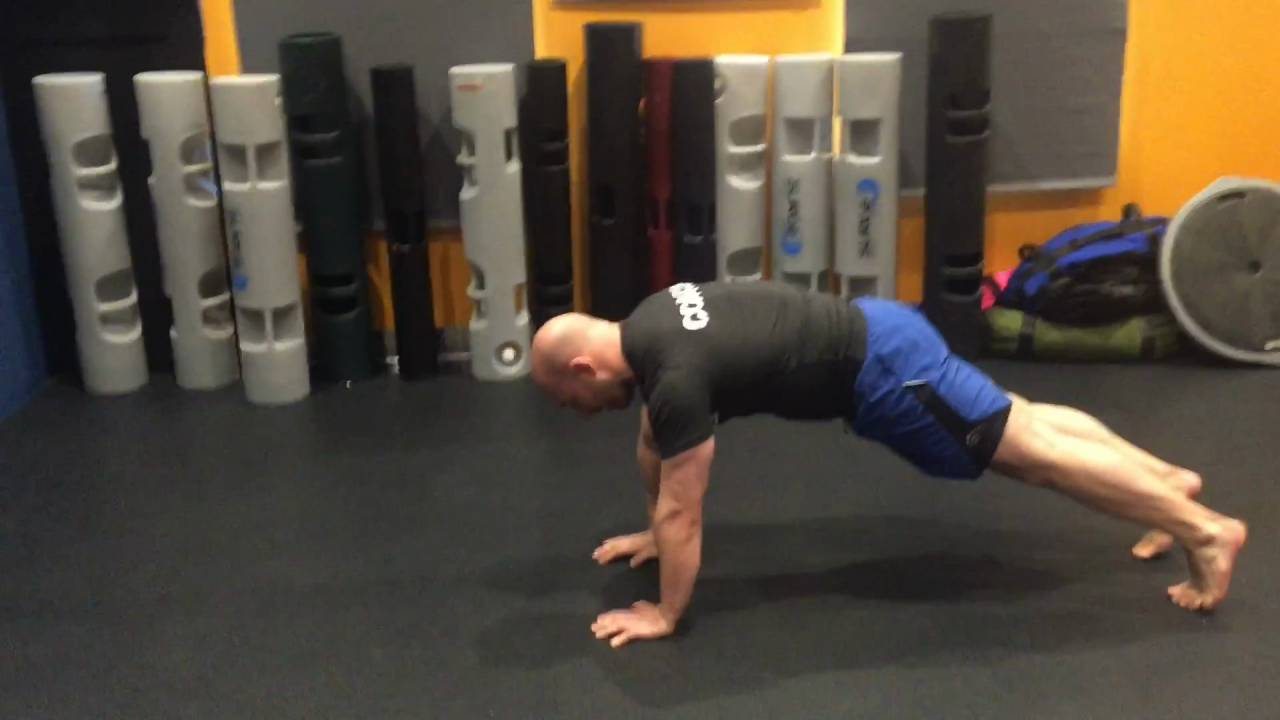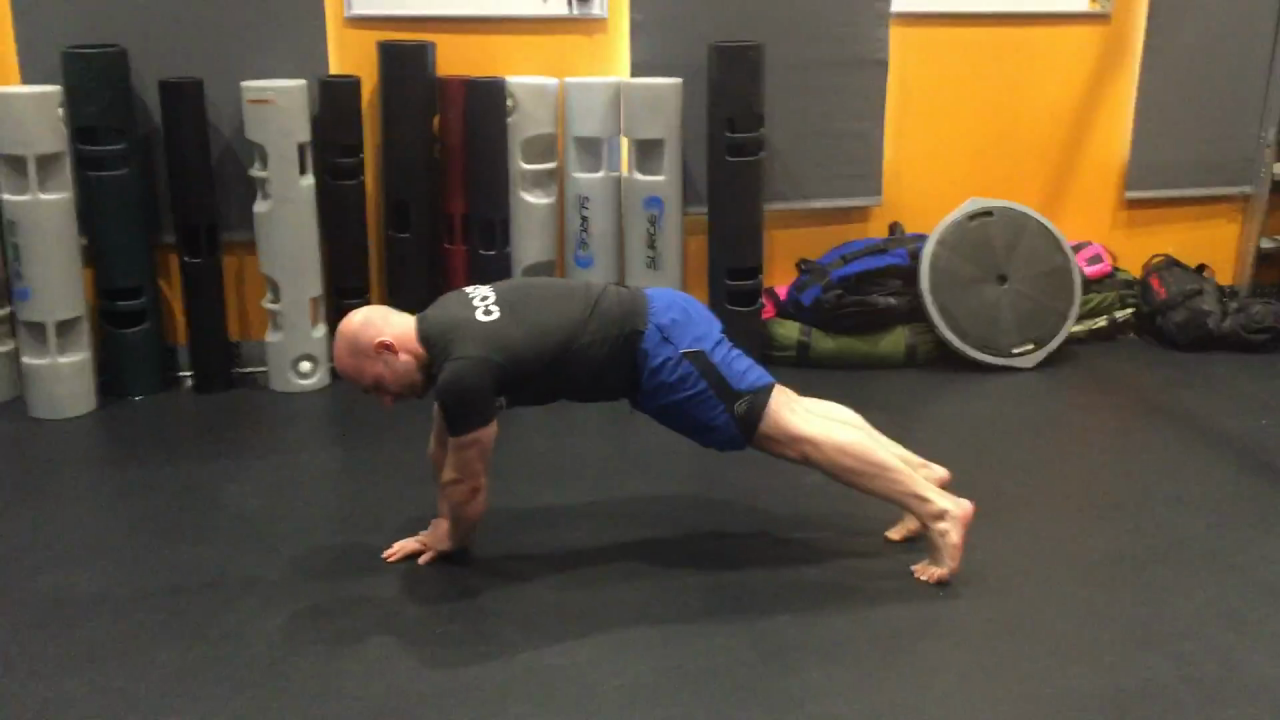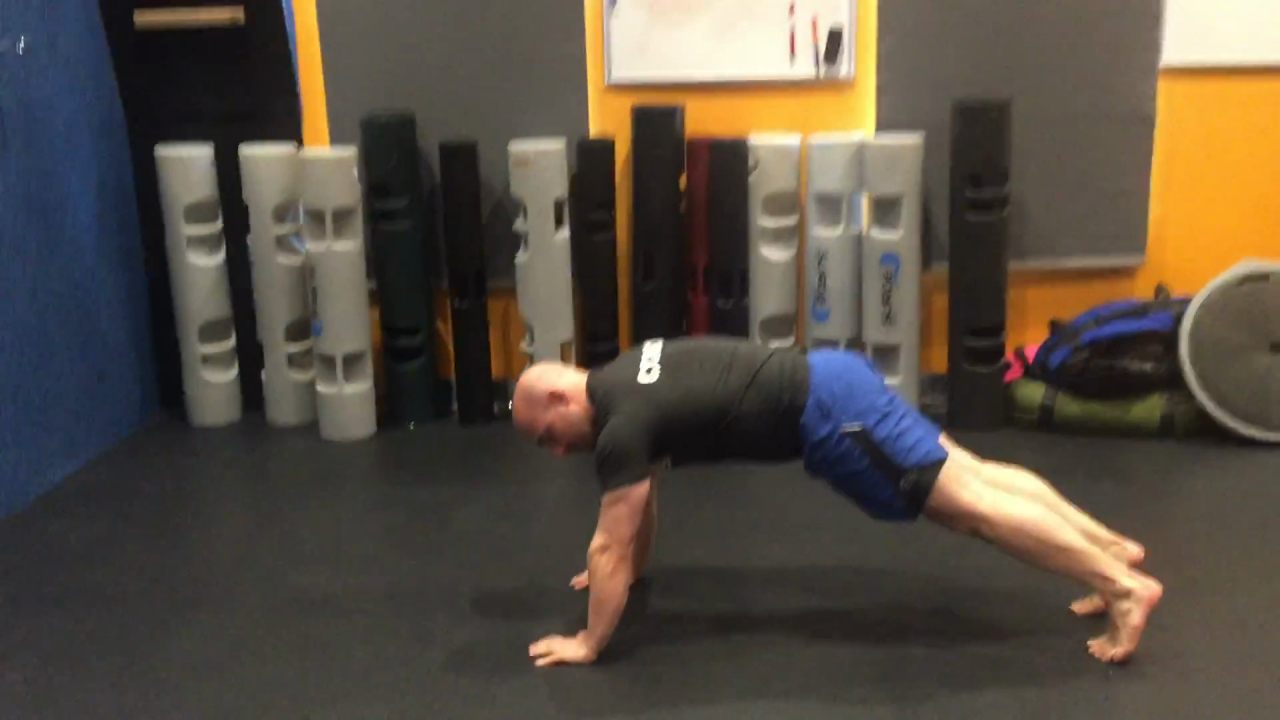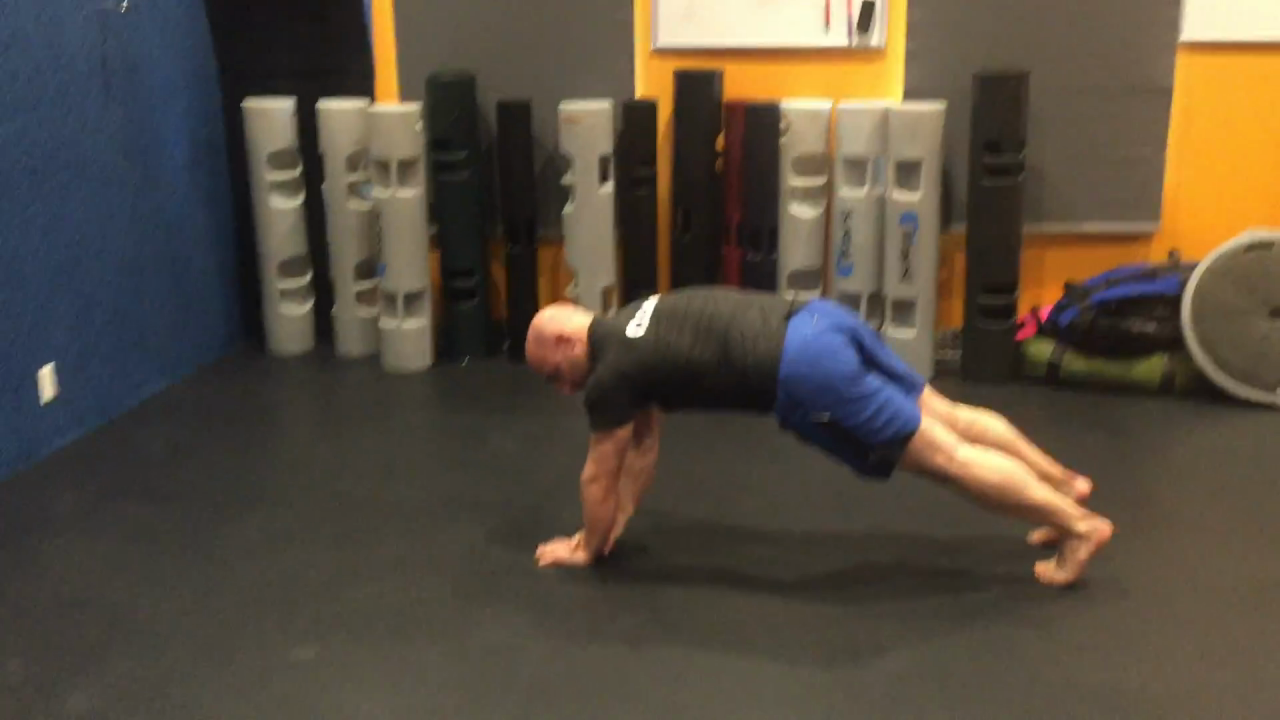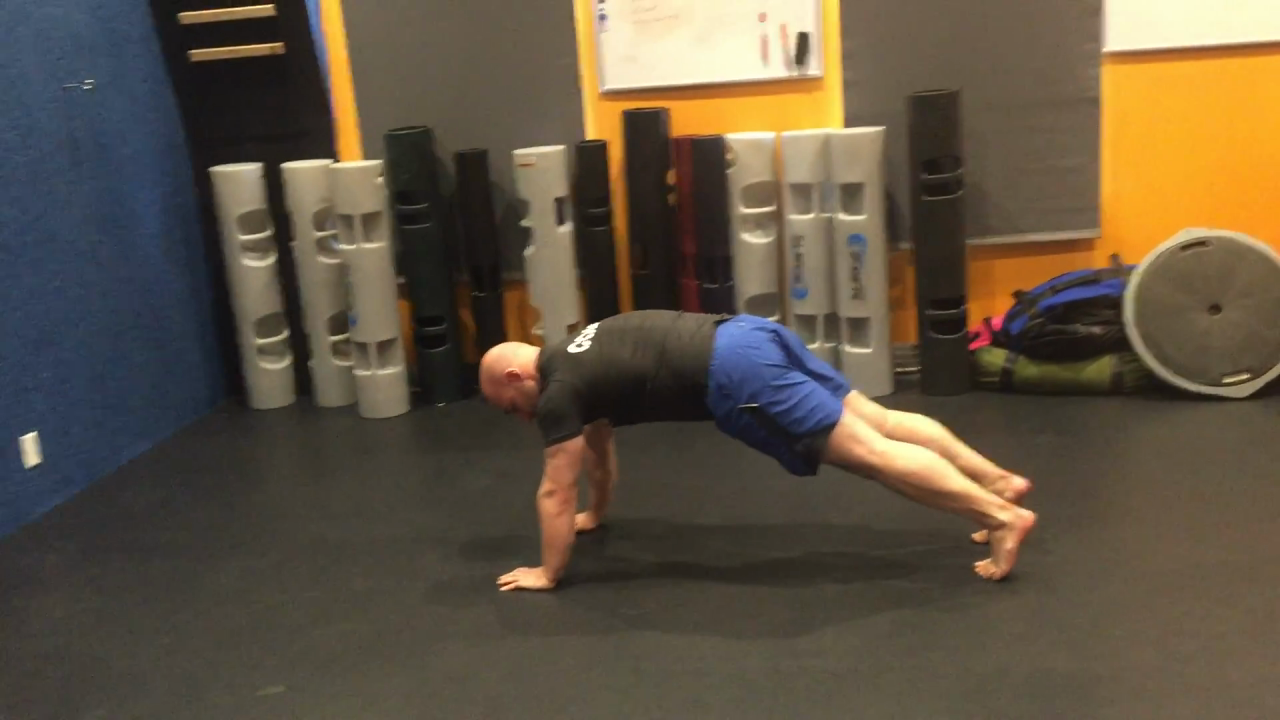
dt=1s
person 1, frame 1
left shoulder: (675, 373)
right shoulder: (644, 331)
left elbow: (681, 508)
right elbow: (653, 448)
left wrist: (664, 615)
right wrist: (653, 533)
left hip: (880, 368)
right hip: (871, 337)
left knee: (1029, 450)
right knee: (1022, 419)
left ankle: (1205, 530)
right ankle: (1171, 479)
person 1, frame 2
left shoulder: (463, 366)
right shoulder: (438, 325)
left elbow: (467, 483)
right elbow: (445, 441)
left wrist: (450, 536)
right wrist: (444, 520)
left hip: (659, 348)
right hip: (653, 323)
left knee: (788, 429)
right knee: (786, 410)
left ankle: (938, 508)
right ankle: (923, 473)
person 1, frame 3
left shoulder: (621, 424)
right shoulder: (622, 383)
left elbow: (611, 544)
right elbow: (642, 494)
left wrist: (589, 643)
right wrist: (631, 568)
left hip: (827, 410)
right hip: (829, 377)
left knee: (968, 503)
right knee: (966, 471)
left ankle: (1125, 587)
right ankle: (1112, 547)
person 1, frame 4
left shoulder: (610, 371)
right shoulder: (634, 332)
left elbow: (599, 473)
right elbow: (643, 443)
left wrist: (587, 548)
right wrist: (616, 524)
left hip: (806, 373)
right hip: (821, 323)
left knee: (945, 456)
right knee: (947, 419)
left ankle: (1079, 526)
right ankle: (1065, 484)
person 1, frame 5
left shoulder: (561, 389)
right shoulder: (580, 363)
left elbow: (556, 490)
right elbow: (600, 442)
left wrist: (548, 574)
right wrist: (597, 514)
left hip: (736, 371)
right hip: (749, 336)
left knee: (869, 451)
right knee: (877, 421)
left ankle: (1001, 518)
right ankle: (1000, 483)
